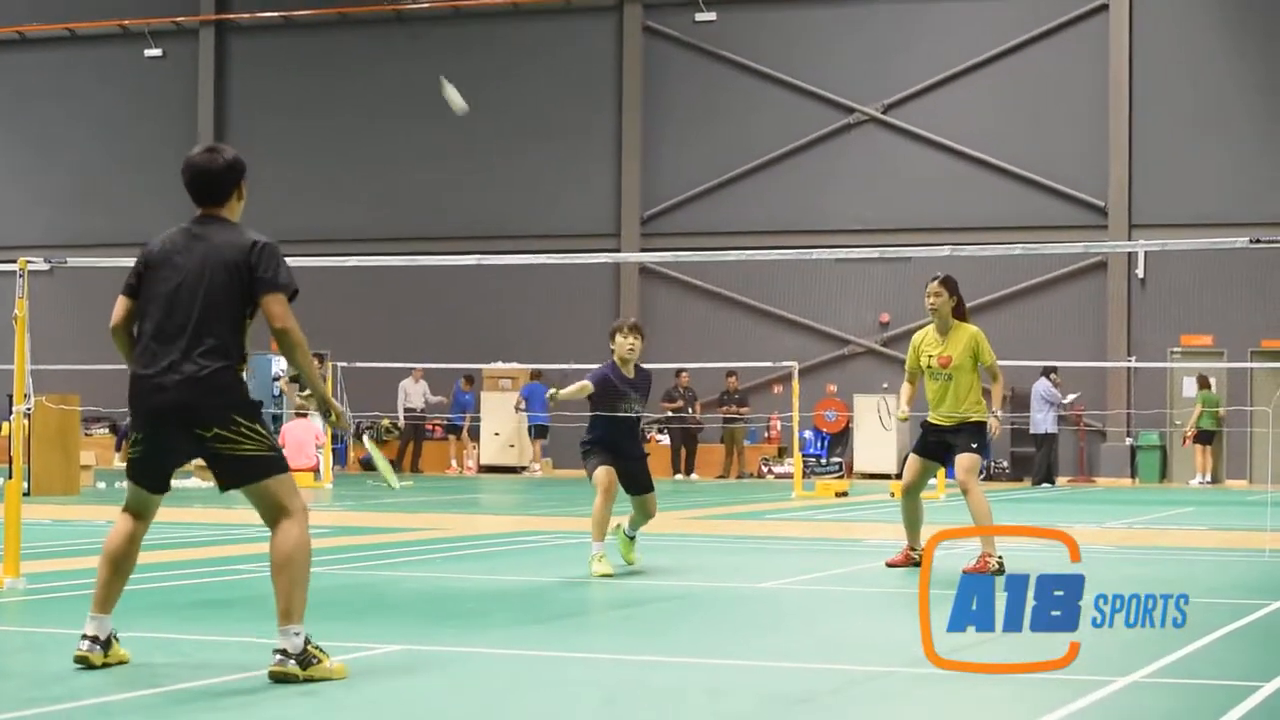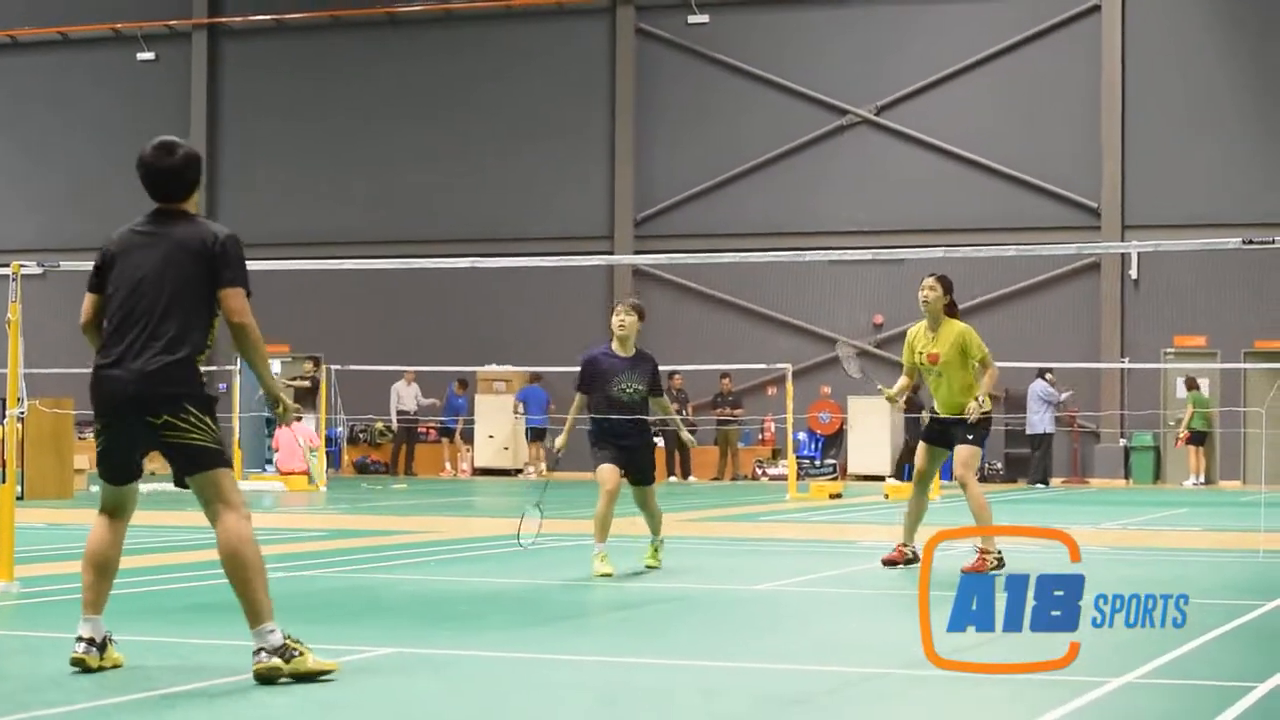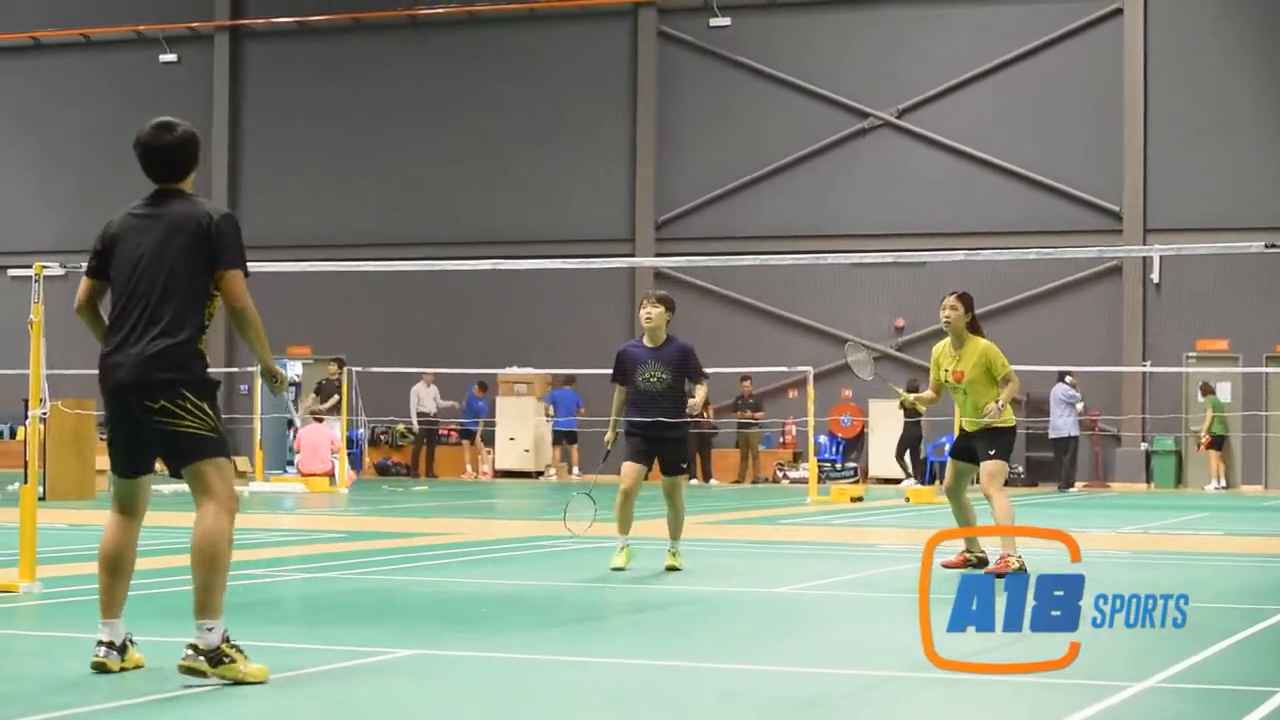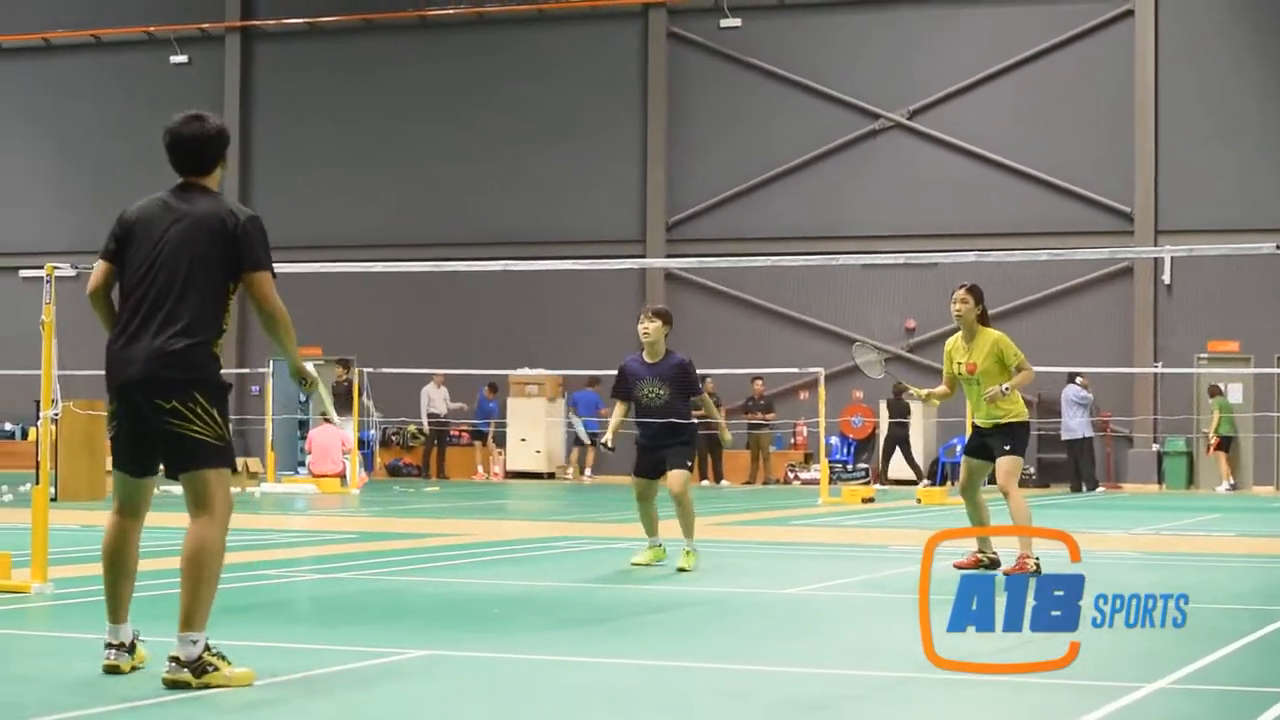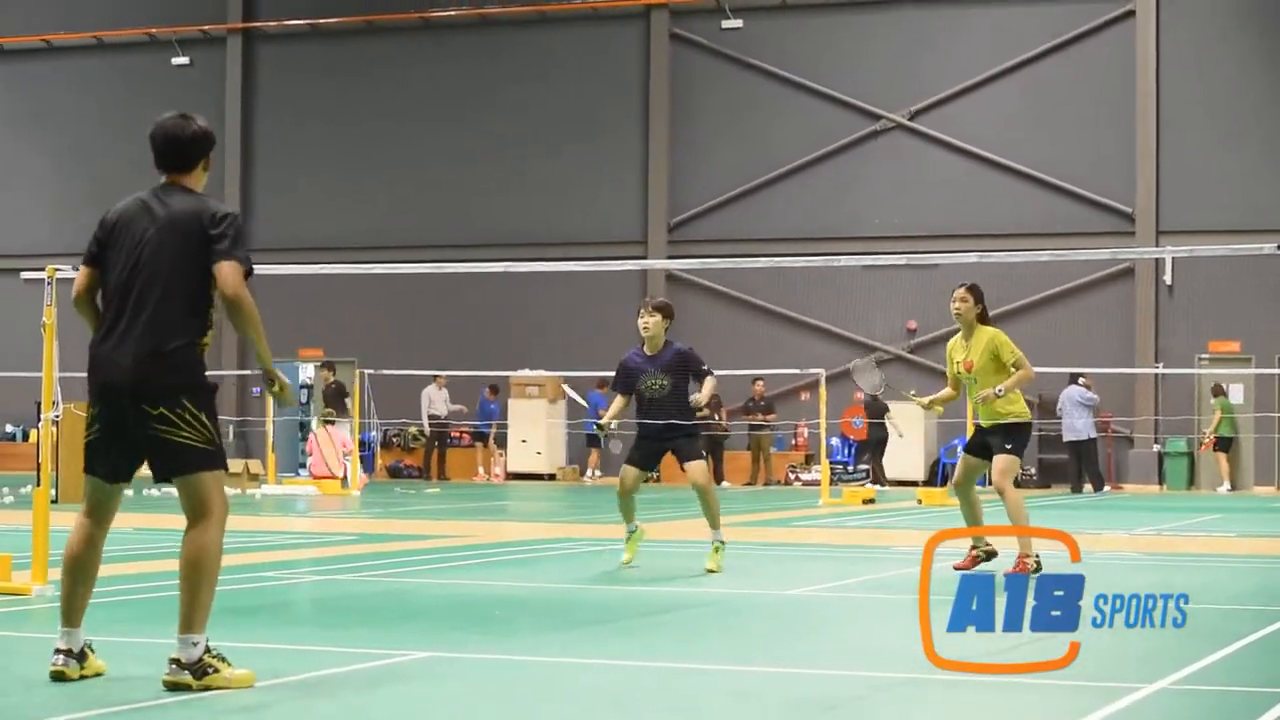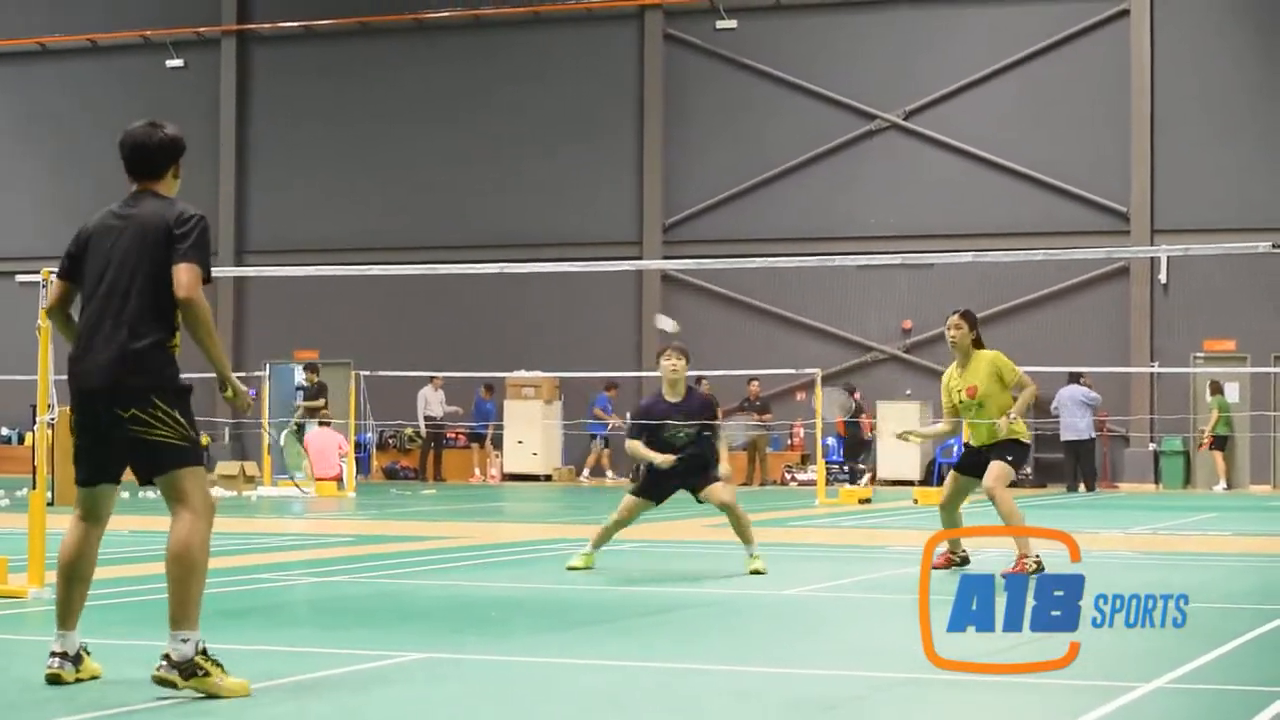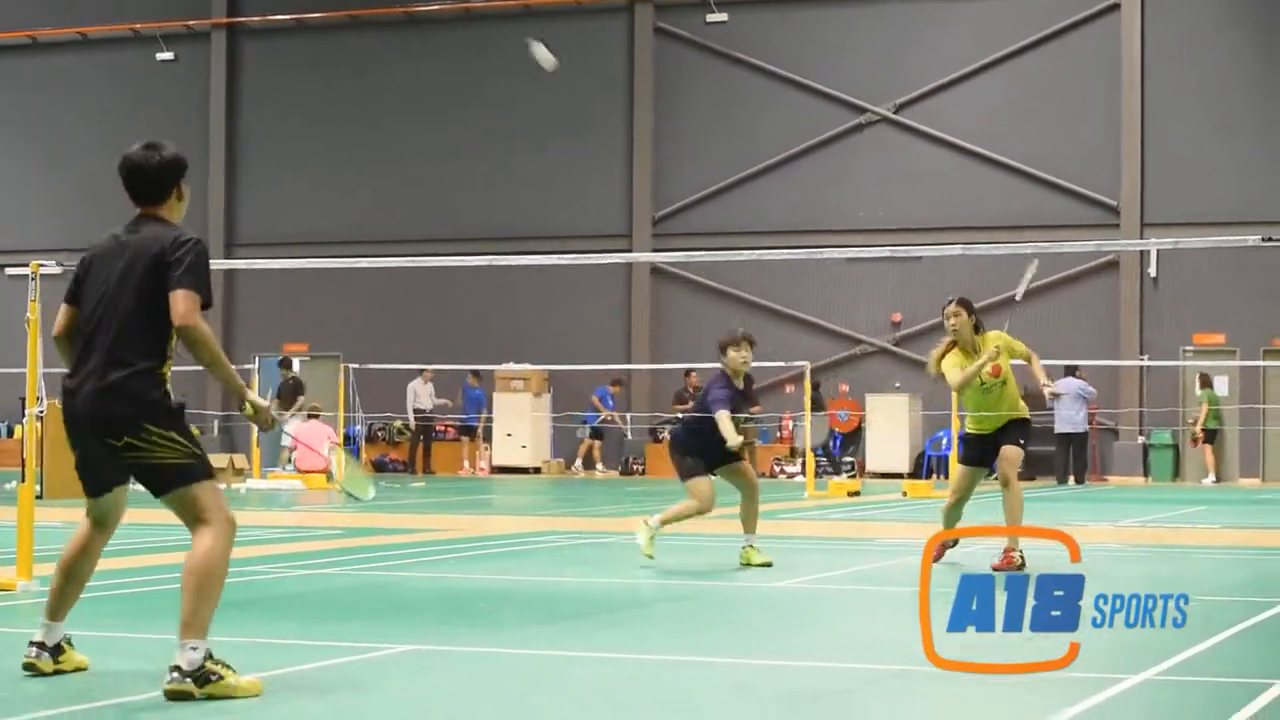
dt=0.3s
person 1, frame 1
left shoulder: (158, 247)
right shoulder: (254, 248)
left elbow: (119, 325)
right elbow: (282, 325)
right wrist: (322, 394)
left hip: (151, 400)
right hip: (215, 399)
left knee: (136, 511)
right knee: (289, 513)
left ankle: (95, 635)
right ankle: (292, 647)
person 1, frame 2
left shoulder: (119, 241)
right shoulder: (216, 240)
left elbow: (88, 320)
right elbow: (238, 319)
right wrist: (272, 387)
left hip: (110, 389)
right hip: (173, 391)
left knee: (113, 508)
right knee: (229, 509)
left ankle: (90, 637)
right ankle: (270, 644)
person 1, frame 3
left shoulder: (118, 225)
right shoulder: (213, 220)
left elbow: (84, 303)
right elbow: (236, 301)
right wrist: (267, 362)
left hip: (118, 376)
right hip: (174, 374)
left knee: (127, 505)
right knee: (218, 498)
left ankle: (110, 641)
right ankle: (208, 642)
person 1, frame 4
left shoulder: (135, 213)
right shoulder: (238, 221)
left elbow: (96, 290)
right elbow: (267, 302)
right wrist: (298, 363)
left hip: (126, 374)
right hip: (187, 376)
left knee: (128, 506)
right knee: (211, 507)
left ankle: (118, 640)
right ankle: (189, 654)
person 1, frame 5
left shoulder: (119, 214)
right shoulder: (215, 217)
left elbow: (81, 294)
right elbow: (233, 291)
right wrist: (269, 366)
left hip: (108, 378)
right hip: (172, 379)
left knee: (95, 511)
right knee: (208, 510)
left ankle: (69, 647)
right ankle: (190, 657)
person 1, frame 6
left shoulder: (95, 225)
right shoulder: (184, 219)
left elbow: (55, 305)
right elbow: (187, 294)
right wrist: (227, 374)
left hip: (89, 383)
right hip: (146, 381)
left knee: (90, 515)
right knee: (193, 506)
left ankle: (65, 650)
right ankle: (182, 653)
person 1, frame 7
left shoulder: (100, 250)
right shoulder: (182, 246)
left elbow: (61, 332)
right elbow: (186, 322)
right wrist: (242, 391)
left hip: (83, 406)
right hip: (136, 406)
left knee: (101, 521)
right knee: (214, 521)
left ankle: (47, 642)
right ankle: (192, 663)
person 2, frame 1
left shoulder: (972, 335)
right shoulder: (919, 338)
left elbow: (996, 377)
right elbow: (910, 381)
left wrist: (995, 412)
right wrist: (904, 405)
left hip: (970, 423)
right hip: (935, 424)
left knee: (966, 481)
right knee: (909, 486)
left ankle: (991, 557)
right ankle: (914, 550)
person 2, frame 2
left shoulder: (961, 331)
right shoulder: (914, 334)
left elbow: (990, 367)
right elbow: (908, 376)
left wrist: (979, 400)
right wrist: (896, 391)
left hip: (970, 416)
right hip: (942, 414)
left knee: (964, 475)
right knee: (920, 475)
left ankle: (990, 553)
right ankle: (907, 547)
person 2, frame 3
left shoulder: (984, 348)
right shoulder: (938, 351)
left elbow: (1013, 382)
right elbow: (934, 393)
left wrist: (999, 404)
right wrist: (917, 398)
left hip: (997, 427)
right hip: (969, 428)
left knee: (991, 487)
right knee: (952, 488)
left ankle: (1011, 557)
right ankle: (974, 552)
person 2, frame 4
left shoulder: (996, 339)
right shoulder: (951, 345)
left elbow: (1028, 372)
right elbow: (948, 387)
left wrist: (1004, 388)
right wrist: (929, 393)
left hip: (1011, 422)
right hip: (982, 425)
left knee: (1006, 484)
right knee: (966, 487)
left ankle: (1028, 559)
right ankle: (986, 553)
person 2, frame 5
left shoulder: (993, 337)
right shoulder: (953, 345)
left elbow: (1027, 371)
right elbow: (953, 389)
left wrist: (998, 390)
right wrist: (932, 399)
left hip: (1012, 421)
right hip: (985, 424)
left knee: (1001, 483)
right knee: (960, 483)
left ankle: (1028, 558)
right ankle: (981, 546)
person 2, frame 6
left shoulder: (993, 360)
right shoulder: (949, 378)
left elbow: (1030, 388)
right elbow: (949, 425)
left wrist: (1012, 415)
right wrist: (917, 432)
left hip: (1011, 441)
right hip: (977, 444)
left knee: (993, 488)
right knee: (947, 502)
left ankle: (1028, 558)
right ankle: (955, 552)
person 2, frame 7
left shoulder: (997, 339)
right shoulder: (950, 360)
left elbow: (1030, 356)
right elbow: (959, 385)
left wrist: (1044, 383)
right wrist: (983, 361)
left hip: (1013, 420)
right hip: (977, 431)
left knee: (1007, 474)
right knee: (957, 497)
left ankle: (1013, 551)
right ankle: (946, 538)
person 3, frame 1
left shoulder: (645, 377)
right shoulder: (604, 375)
right elbow: (583, 387)
right wrist: (561, 393)
left hip: (630, 451)
right hip: (600, 448)
left knee: (648, 510)
right knee: (608, 487)
left ankle: (627, 533)
right ankle: (597, 555)
person 3, frame 2
left shoulder: (648, 362)
right shoulder: (594, 359)
left elbow: (659, 401)
right elbow: (582, 398)
left wrist: (682, 430)
right wrist: (565, 433)
left hip: (639, 442)
right hip: (605, 440)
left knee: (646, 502)
right knee: (609, 488)
left ankle: (656, 542)
right ankle: (599, 555)
person 3, frame 3
left shoulder: (682, 349)
right shoulder: (626, 352)
left elbow: (701, 383)
right elbow: (621, 390)
left wrist: (698, 399)
right wrist: (612, 427)
left hip: (674, 433)
right hip: (638, 432)
left knee: (673, 495)
right knee: (627, 487)
left ankle: (674, 549)
right ankle: (622, 547)
person 3, frame 4
left shoulder: (680, 364)
right shoulder: (629, 367)
left elbow: (701, 397)
right elbow: (622, 404)
left wrist: (722, 427)
right wrist: (609, 433)
left hip: (680, 440)
right hip: (648, 442)
left knee: (678, 490)
right knee: (643, 496)
left ankle: (689, 549)
right ankle: (655, 547)
person 3, frame 5
left shoulder: (681, 353)
right shoulder: (629, 361)
left elbow: (709, 377)
right elbow: (623, 396)
left wrist: (705, 394)
right wrist: (608, 418)
left hip: (683, 430)
right hip: (648, 434)
left knee: (701, 481)
right knee: (625, 487)
left ankle: (717, 542)
right ankle: (632, 533)
person 3, frame 6
left shoulder: (702, 400)
right shoulder: (648, 406)
left elbow: (717, 434)
right elbow: (631, 443)
left wrist: (723, 463)
right wrist: (654, 457)
left hip: (698, 467)
right hip: (661, 470)
left knee: (728, 502)
right knee: (622, 516)
left ankle: (753, 555)
right ankle: (589, 551)
person 3, frame 7
left shoulder: (747, 381)
right shoulder: (719, 388)
right elbow: (721, 415)
left wrist: (735, 440)
right wrist: (733, 438)
left hip: (714, 444)
right hip: (687, 444)
left knee: (751, 485)
right knee: (704, 502)
left ankle: (749, 547)
right ankle: (652, 525)
